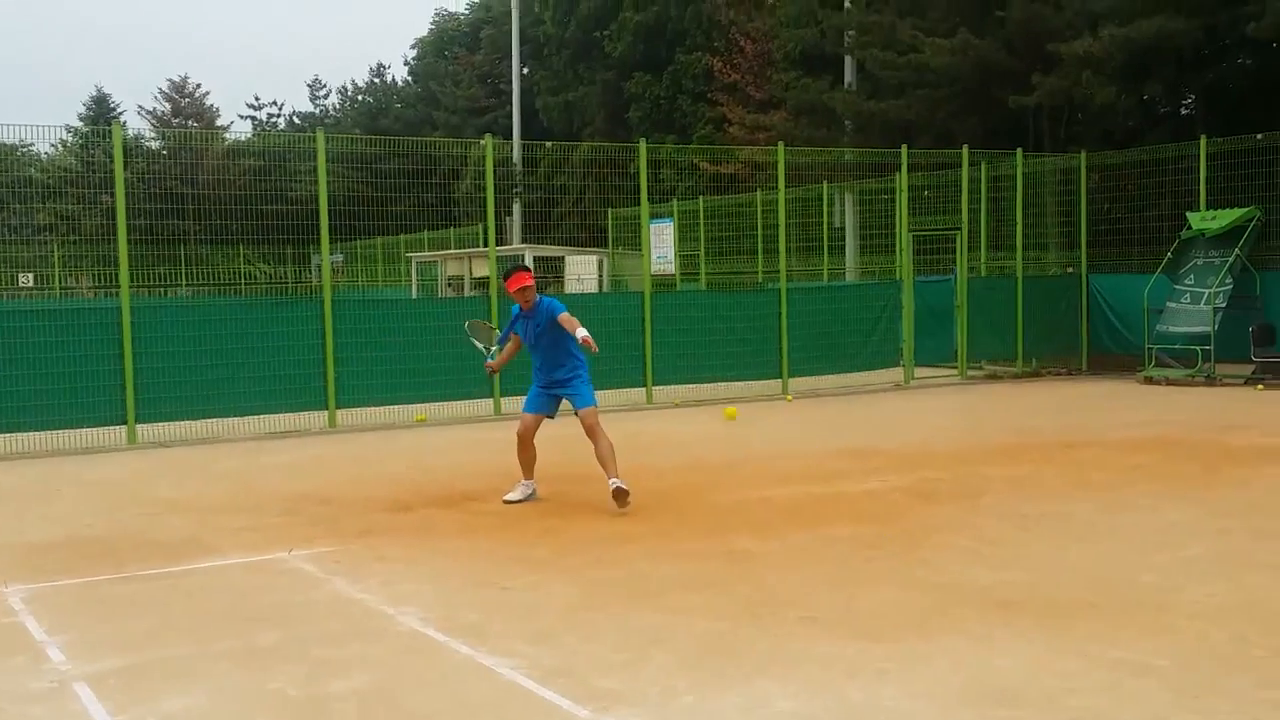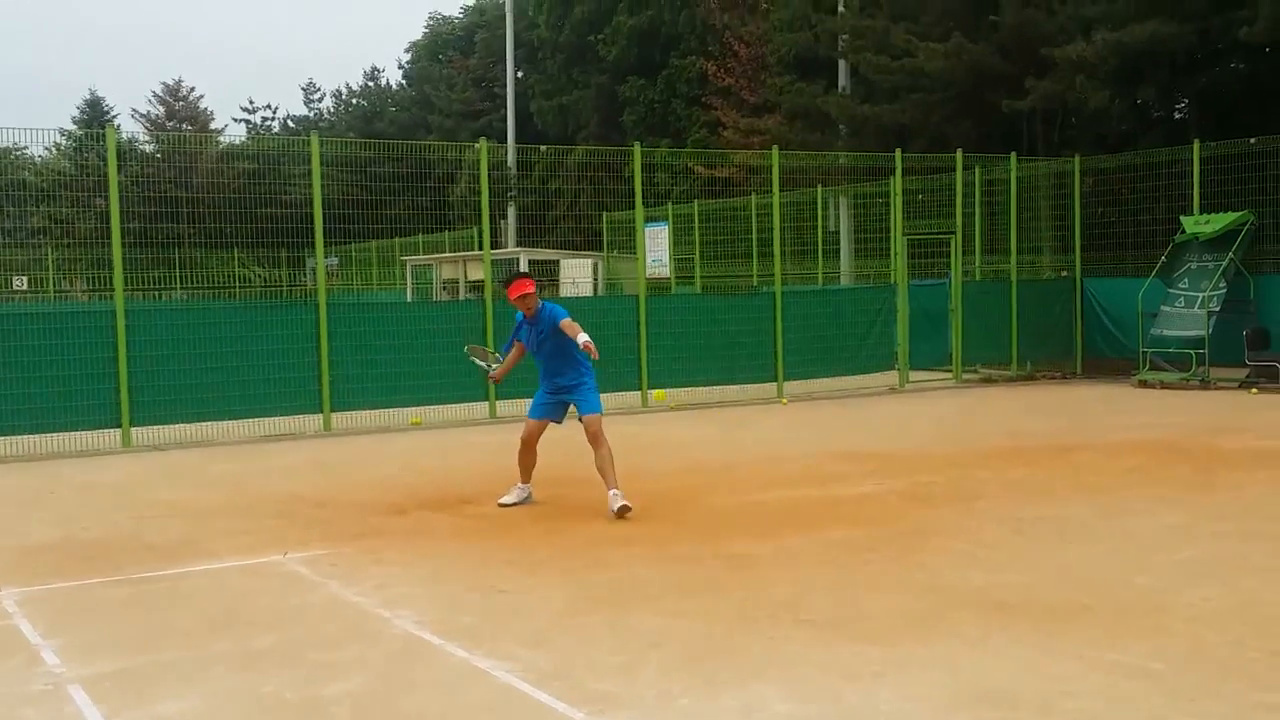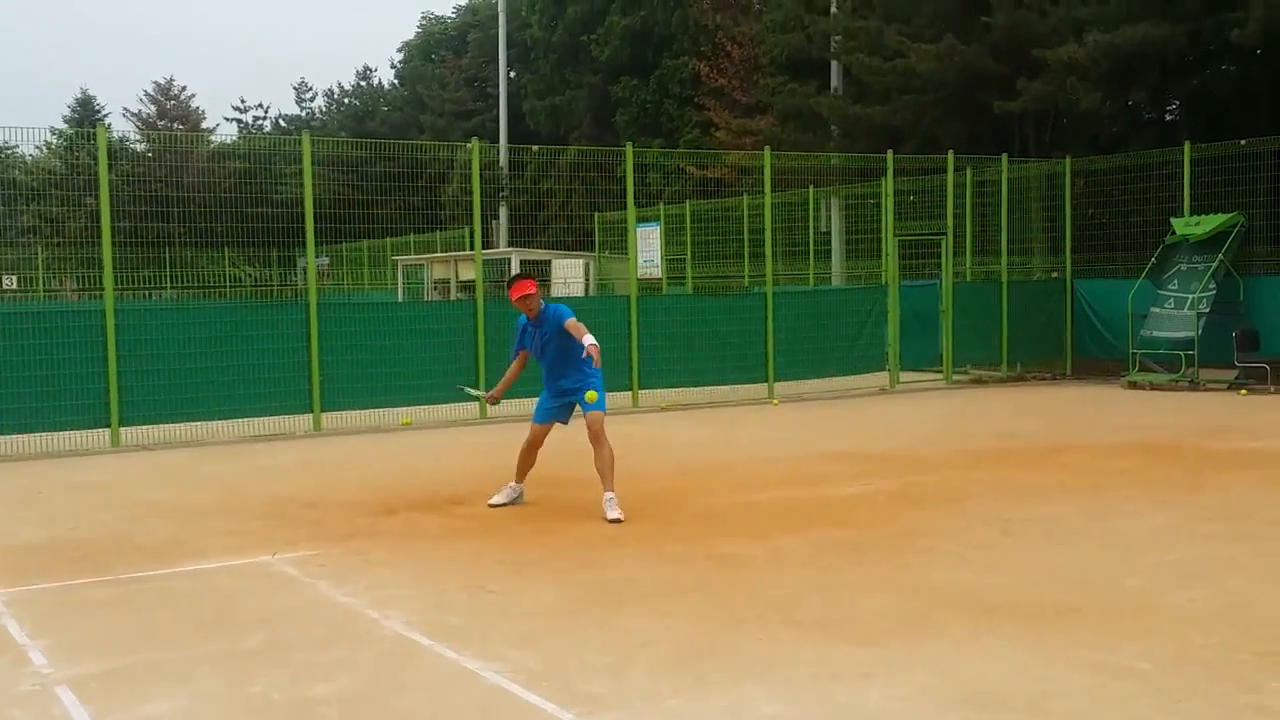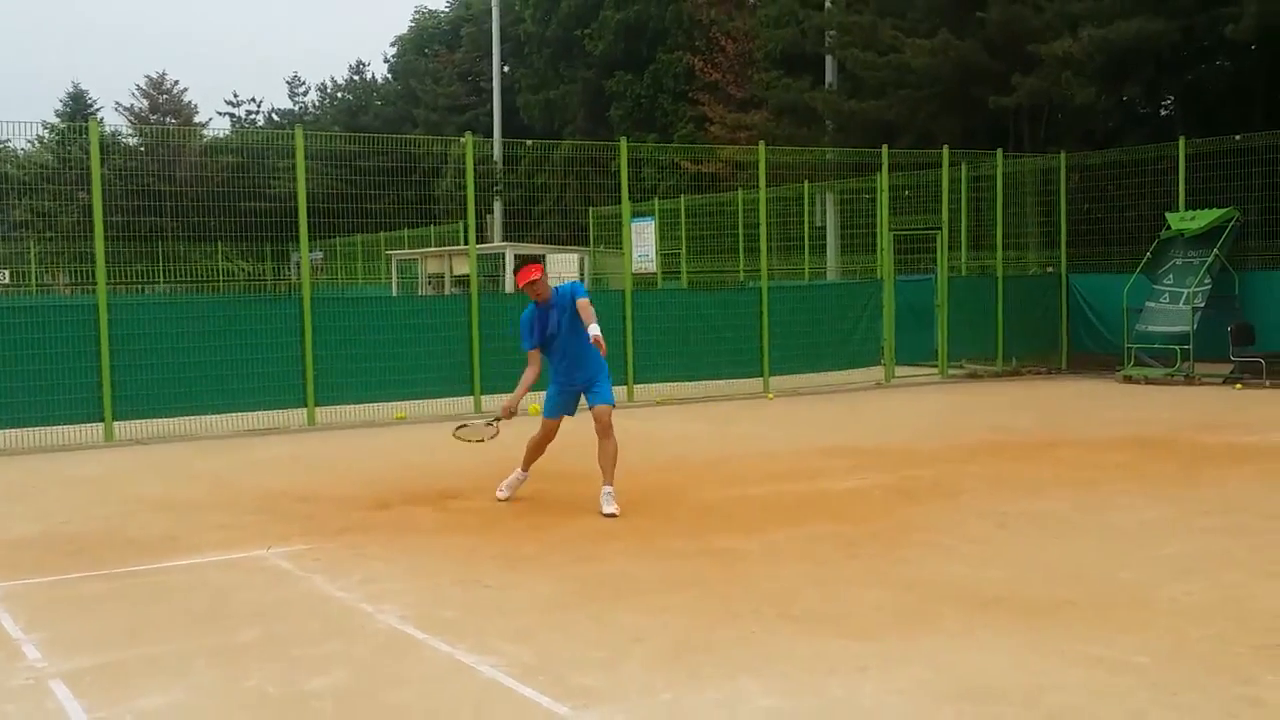
dt=0.1s
person 1, frame 1
left shoulder: (550, 306)
right shoulder: (517, 313)
left elbow: (568, 320)
right elbow: (515, 341)
left wrist: (581, 333)
right wrist: (496, 363)
left hip: (575, 375)
right hip: (544, 380)
left knee: (591, 425)
right knee: (523, 432)
left ankle: (615, 483)
right ankle: (528, 485)
person 1, frame 2
left shoulder: (553, 312)
right shoulder: (521, 320)
left elbow: (570, 326)
right elbow: (519, 348)
left wrist: (582, 339)
right wrist: (499, 372)
left hip: (581, 382)
right hip: (551, 386)
left knee: (595, 432)
right knee: (528, 437)
left ankle: (615, 495)
right ankle: (523, 488)
person 1, frame 3
left shoulder: (558, 312)
right shoulder: (523, 326)
left elbow: (574, 327)
right elbow: (519, 362)
left wrist: (588, 340)
right wrist: (498, 390)
left hip: (587, 382)
right hip: (555, 388)
left knee: (597, 431)
right knee: (533, 440)
left ankle: (610, 499)
right ankle: (516, 488)
person 1, frame 4
left shoulder: (572, 290)
right shoulder: (529, 317)
left elbow: (586, 309)
right elbow: (534, 365)
left wrist: (594, 329)
right wrist: (515, 397)
left hip: (594, 371)
right hip: (562, 378)
left knee: (604, 423)
right knee: (545, 434)
left ankle: (607, 492)
right ankle: (521, 474)
